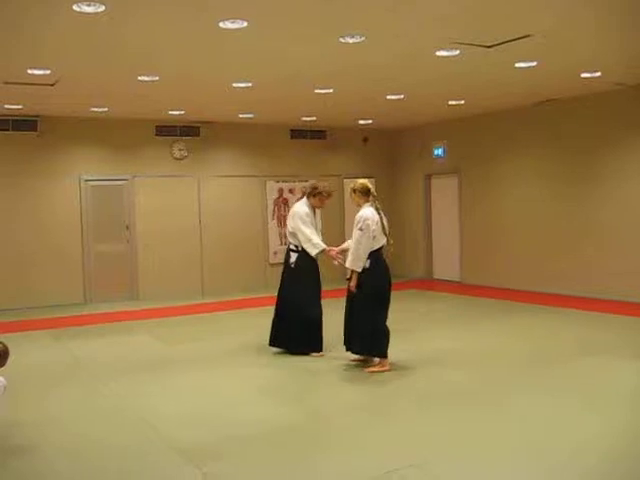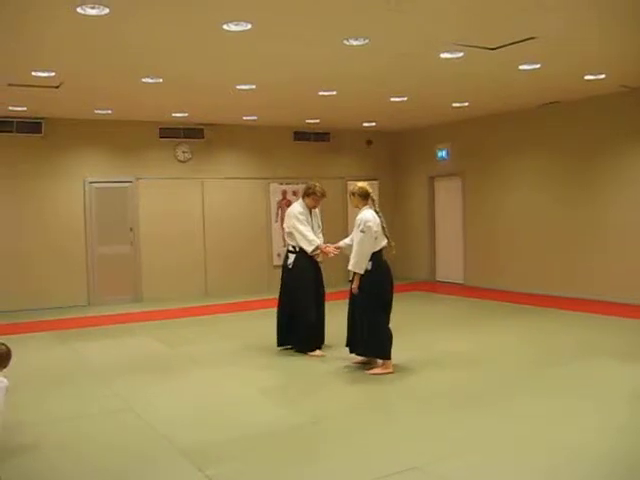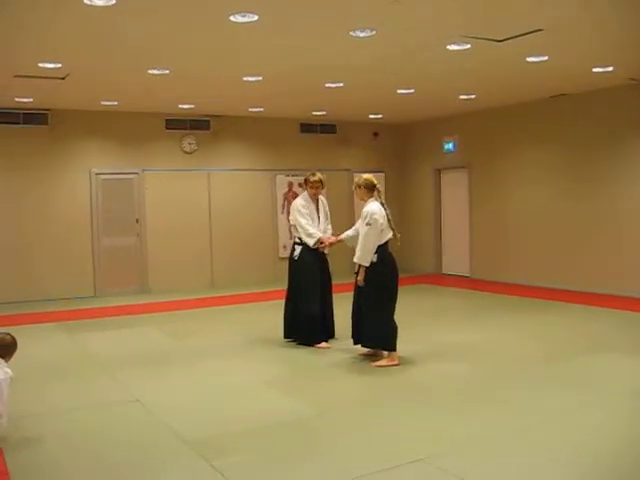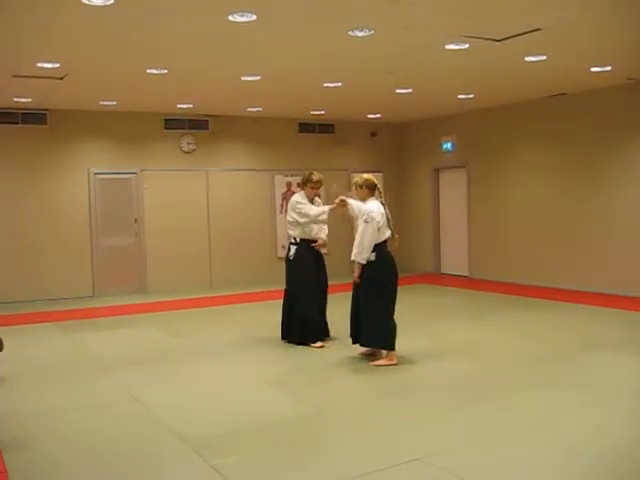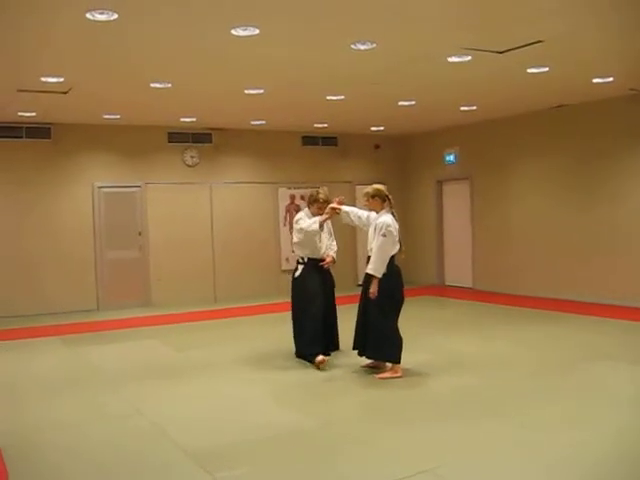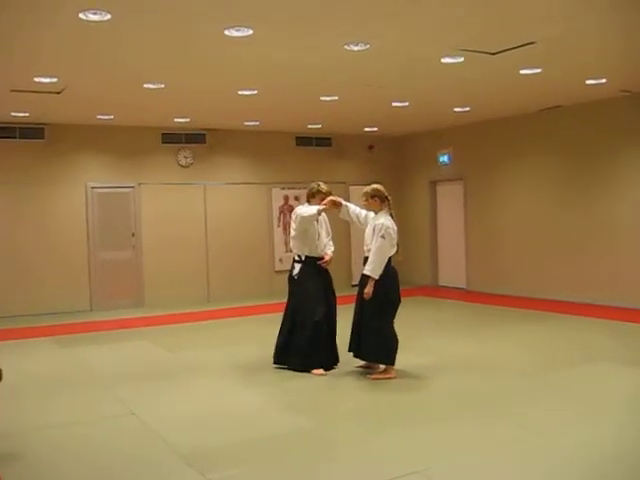
dt=0.7s
person 1, frame 1
left shoulder: (364, 215)
right shoulder: (376, 213)
left elbow: (361, 248)
left wrist: (354, 276)
right wrist: (340, 248)
left hip: (370, 270)
right hip: (376, 267)
left knee: (373, 314)
right knee: (363, 312)
left ankle: (383, 361)
right ankle: (368, 354)
person 1, frame 2
left shoulder: (365, 218)
right shoulder: (370, 214)
left elbow: (362, 250)
right elbow: (355, 239)
left wrist: (356, 278)
right wrist: (335, 246)
left hip: (373, 271)
right hip: (375, 270)
left knee: (376, 315)
right knee: (365, 313)
left ankle: (386, 363)
right ankle: (371, 355)
person 1, frame 3
left shoulder: (371, 210)
right shoulder: (374, 207)
left elbow: (368, 243)
right elbow: (359, 230)
left wrist: (362, 270)
right wrist: (337, 239)
left hip: (379, 264)
right hip: (378, 263)
left knee: (381, 308)
right knee: (369, 305)
left ankle: (391, 355)
right ankle: (377, 347)
person 1, frame 4
left shoulder: (370, 209)
right shoulder: (375, 205)
left elbow: (363, 240)
left wrist: (357, 267)
right wrist: (348, 202)
left hip: (377, 263)
right hip: (379, 261)
left knee: (380, 307)
right knee: (368, 304)
left ankle: (390, 355)
right ankle: (376, 347)
person 1, frame 5
left shoulder: (385, 222)
right shoulder: (376, 218)
left elbow: (381, 254)
right elbow: (358, 216)
left wrist: (374, 282)
right wrist: (340, 209)
left hip: (386, 276)
right hip: (379, 274)
left knee: (385, 320)
right knee: (372, 317)
left ankle: (395, 367)
right ankle: (380, 360)
person 1, frame 6
left shoulder: (384, 224)
right shoulder: (374, 218)
left elbow: (379, 256)
right elbow: (356, 213)
left wrist: (370, 283)
right wrist: (340, 203)
left hip: (382, 277)
right hip: (375, 274)
left knee: (381, 322)
right knee: (368, 318)
left ankle: (389, 369)
right ankle: (374, 361)
person 2, frame 1
left shoulder: (312, 209)
right shoulder: (300, 211)
right elbow: (308, 237)
left wrist: (327, 249)
right wrist: (327, 251)
left hip: (305, 257)
right hip: (298, 258)
left knee: (303, 300)
right knee: (304, 302)
left ankle: (290, 341)
right ankle: (307, 345)
person 2, frame 2
left shoulder: (314, 212)
right shoulder: (294, 212)
right elbow: (305, 235)
left wrist: (321, 249)
right wrist: (322, 247)
left hip: (310, 258)
right hip: (297, 259)
left knee: (315, 300)
right knee: (303, 302)
left ankle: (313, 340)
right ankle: (307, 344)
person 2, frame 3
left shoulder: (322, 202)
right shoulder: (299, 204)
left elbow: (327, 225)
right elbow: (306, 228)
left wrist: (326, 240)
right wrist: (322, 239)
left hip: (318, 251)
right hip: (303, 252)
left knee: (322, 292)
right knee: (308, 295)
left ankle: (321, 332)
right ankle: (311, 336)
person 2, frame 4
left shoulder: (316, 201)
right shoulder: (297, 201)
left elbow: (322, 223)
right elbow: (312, 215)
left wrist: (322, 239)
right wrist: (333, 207)
left hip: (313, 249)
right hip: (299, 251)
left knee: (318, 291)
right knee: (304, 293)
left ankle: (316, 332)
right ankle: (308, 336)
person 2, frame 5
left shoulder: (324, 219)
right shoulder: (301, 218)
left elbow: (331, 240)
right elbow: (308, 230)
left wrist: (331, 256)
right wrist: (324, 218)
left hip: (323, 267)
right hip: (306, 269)
left knee: (327, 308)
right knee: (312, 309)
left ankle: (324, 345)
right ankle: (314, 352)
person 2, frame 6
left shoulder: (322, 216)
right shoulder: (300, 213)
left elbow: (328, 240)
right elbow: (305, 216)
left wrist: (329, 254)
right wrist: (322, 207)
left hip: (320, 267)
right hip: (303, 268)
left knee: (327, 312)
right knee: (309, 314)
left ankle: (324, 356)
right ankle: (311, 361)
